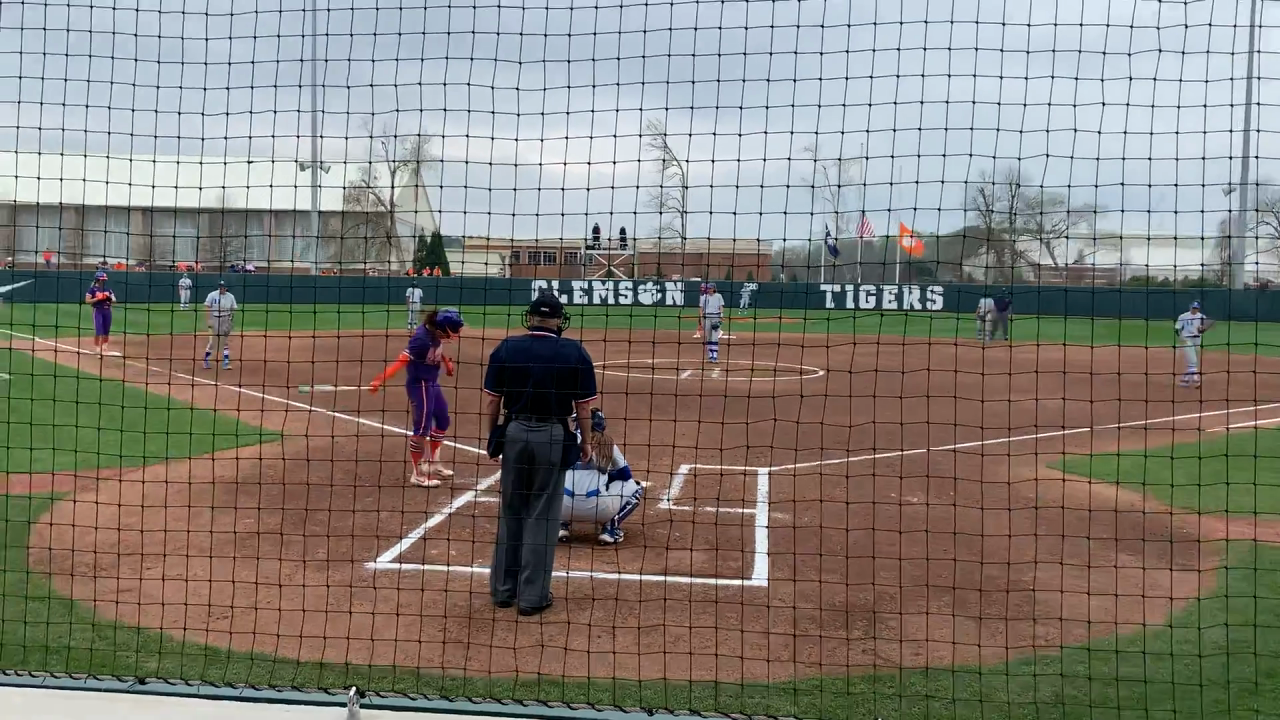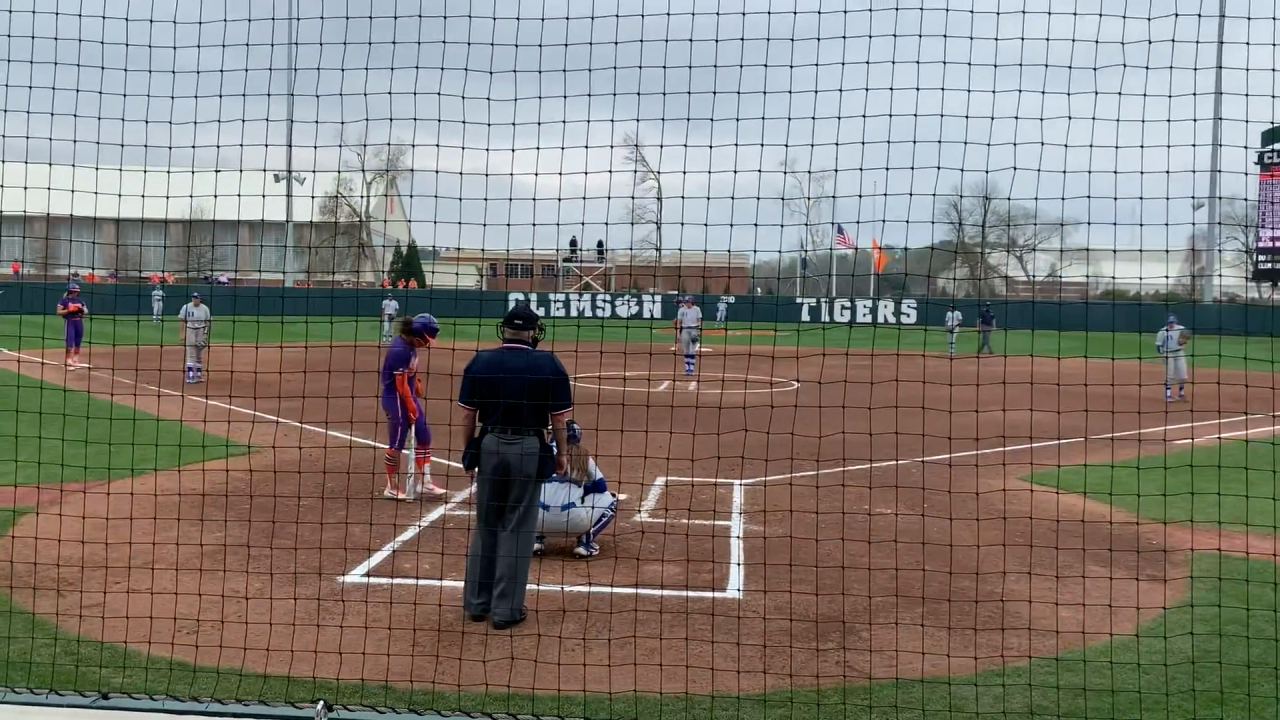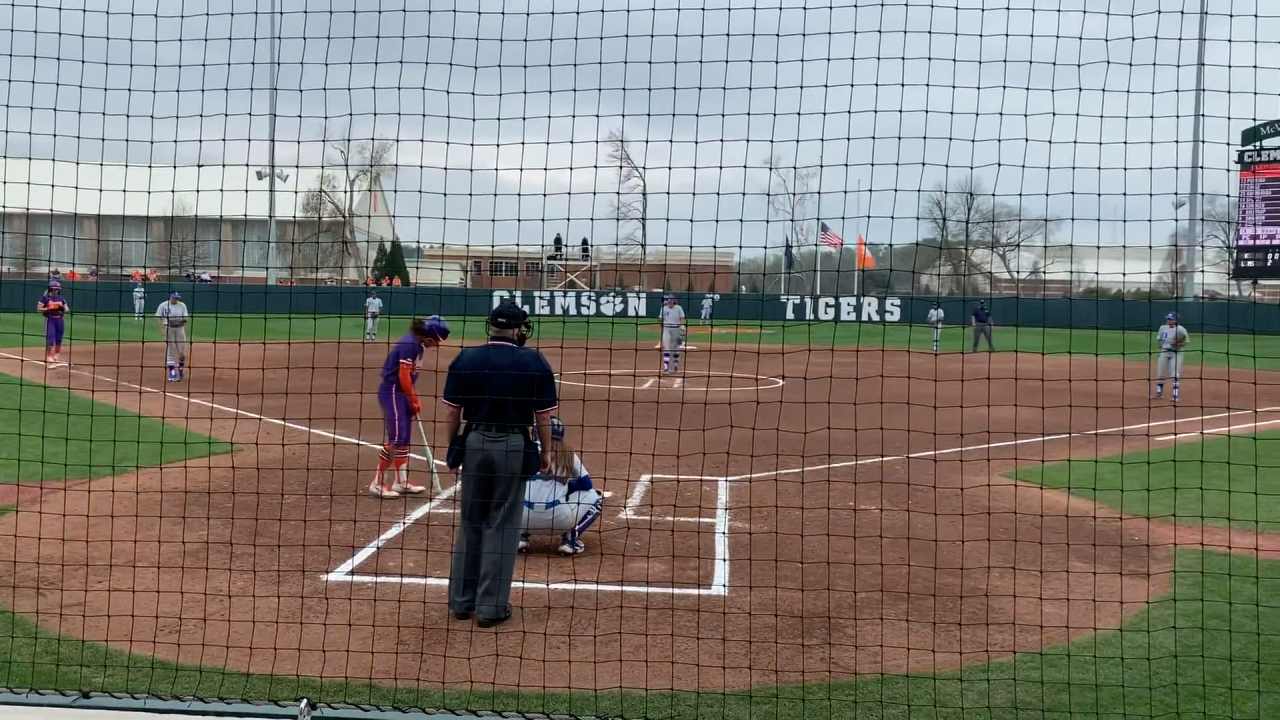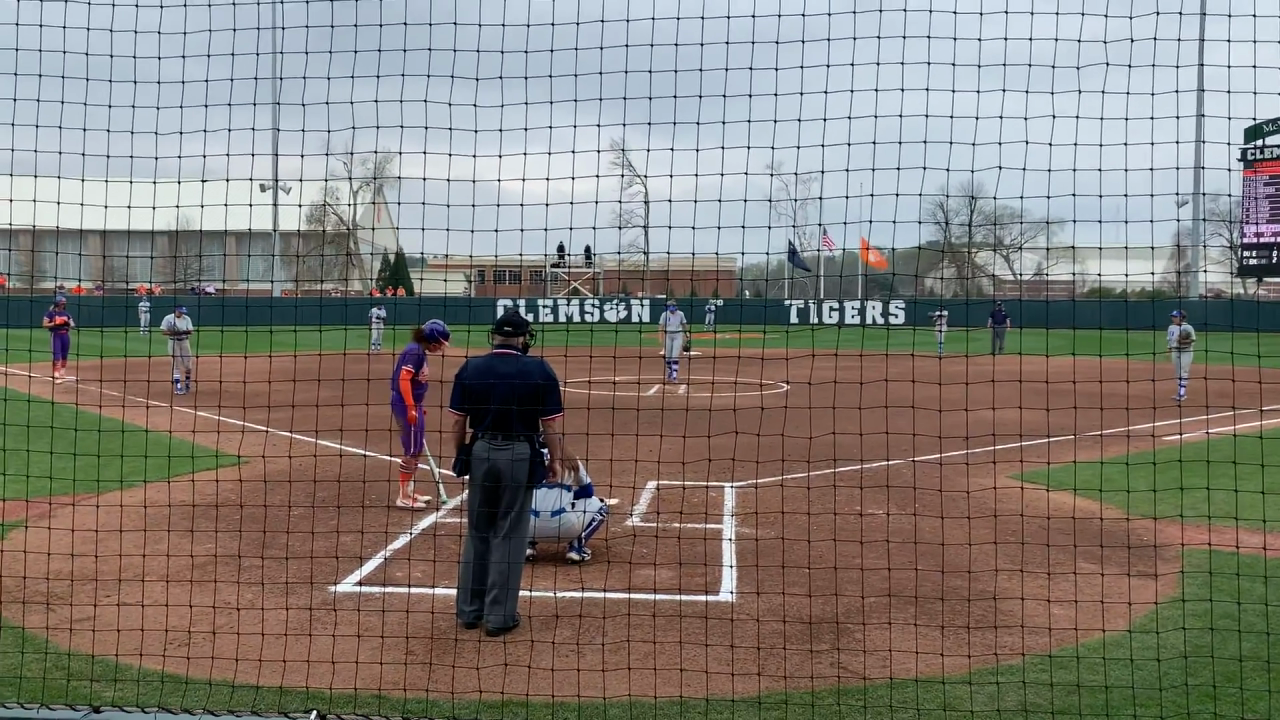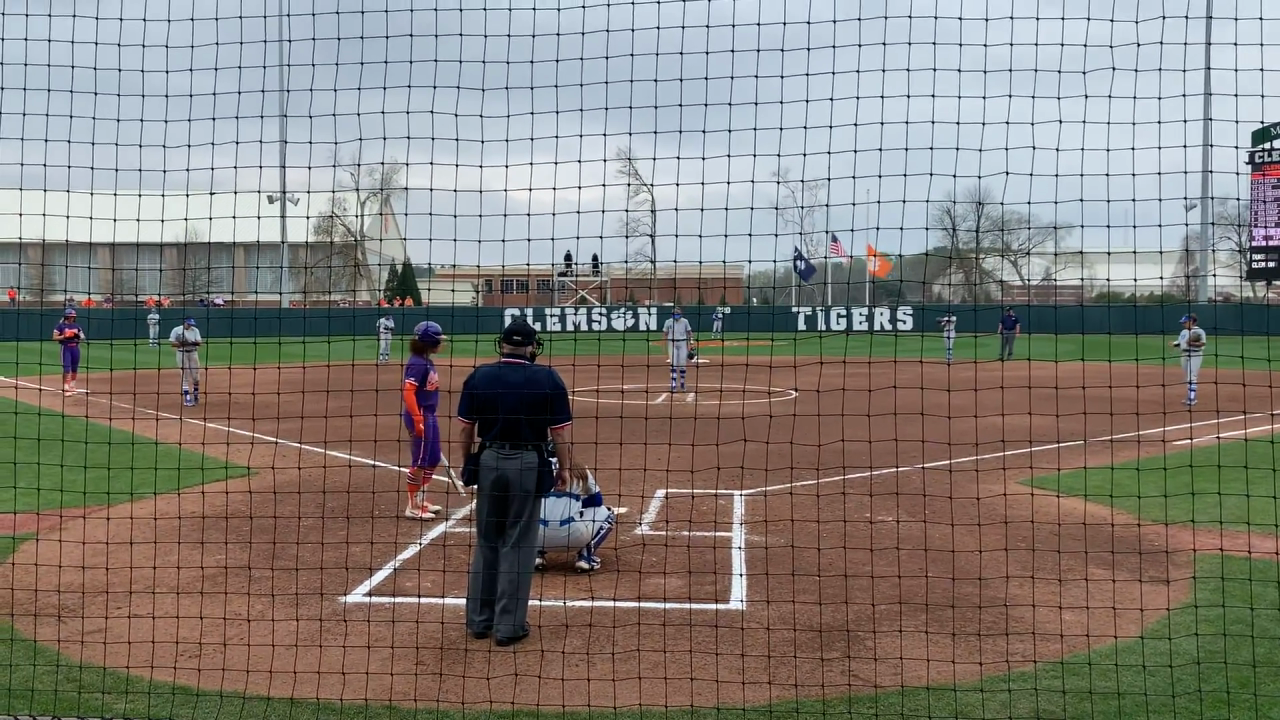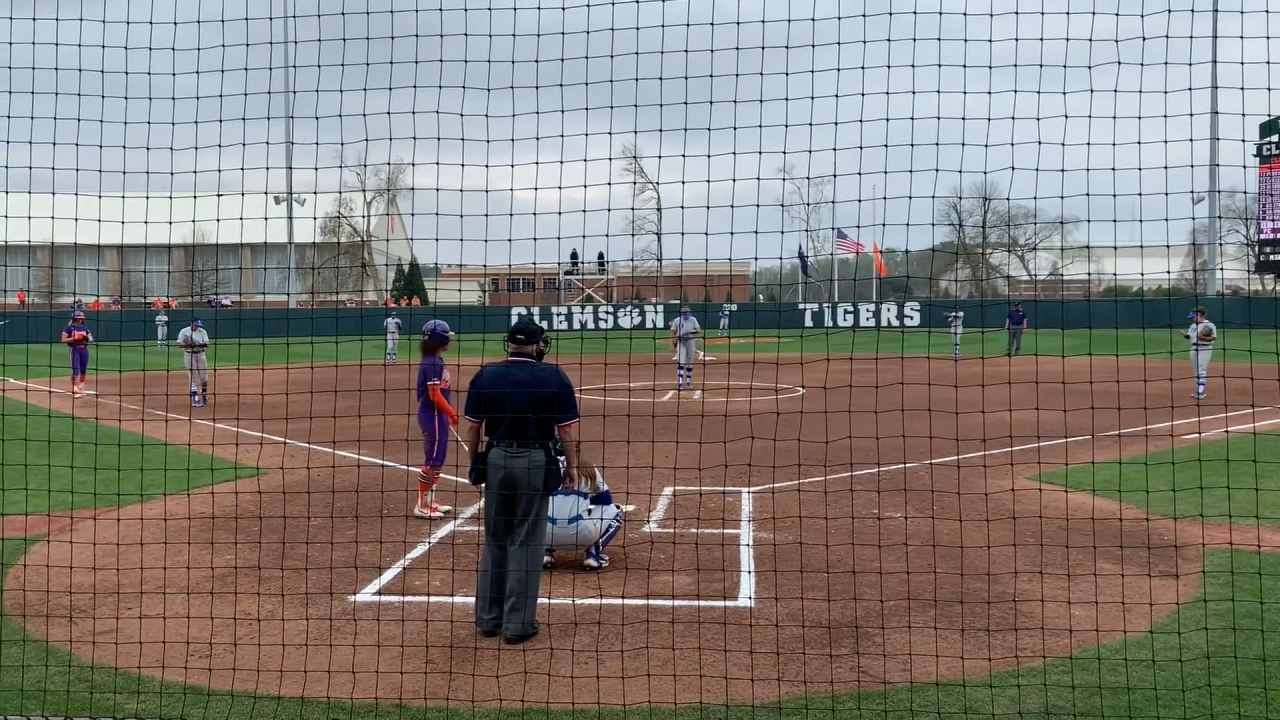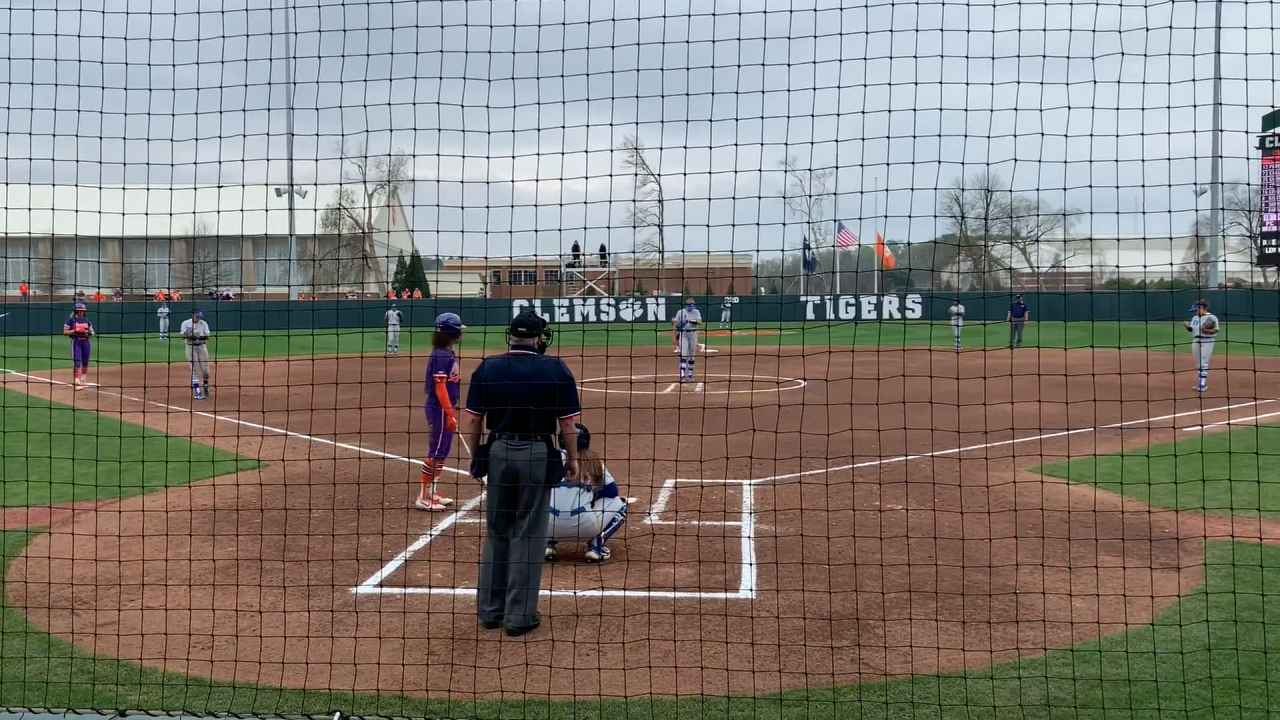
dt=0.7s
person 1, frame 1
left shoulder: (506, 348)
right shoulder: (574, 352)
left elbow: (492, 401)
right elbow: (583, 406)
left wrist: (492, 438)
right wrist: (586, 442)
left hip: (514, 433)
right hip: (554, 436)
left knee: (510, 511)
right knee: (543, 514)
left ankle: (503, 588)
right ankle: (533, 595)
person 1, frame 2
left shoulder: (480, 361)
right shoulder: (549, 364)
left elbow: (467, 415)
right elbow: (558, 418)
left wrist: (468, 452)
right wrist: (561, 453)
left hip: (489, 446)
right hip: (529, 449)
left knee: (485, 524)
right knee: (517, 528)
left ankle: (477, 602)
right ankle: (506, 609)
person 1, frame 3
left shoulder: (465, 358)
right shoulder: (533, 361)
left elbow: (452, 412)
right elbow: (543, 415)
left wrist: (453, 449)
right wrist: (545, 451)
left hip: (474, 444)
right hip: (514, 447)
left knee: (470, 522)
right knee: (502, 526)
left ankle: (461, 600)
right ankle: (491, 606)
person 1, frame 4
left shoulder: (470, 368)
right shoulder: (539, 370)
left elbow: (458, 421)
right elbow: (550, 423)
left wrist: (459, 456)
right wrist: (555, 460)
left hip: (481, 453)
right hip: (520, 456)
left knee: (477, 532)
right knee: (509, 535)
left ankle: (469, 610)
right ankle: (499, 615)
person 1, frame 5
left shoulder: (479, 376)
right shoulder: (547, 378)
left elbow: (466, 428)
right elbow: (560, 431)
left wrist: (467, 465)
right wrist: (564, 467)
left hip: (488, 461)
right hip: (528, 464)
left knee: (486, 542)
right knee: (518, 544)
left ankle: (479, 619)
right ankle: (508, 625)
person 1, frame 6
left shoulder: (485, 375)
right shoulder: (554, 376)
left elbow: (472, 427)
right elbow: (566, 430)
left wrist: (474, 464)
right wrist: (571, 465)
left hip: (496, 460)
right hip: (535, 462)
left knee: (494, 540)
right knee: (527, 542)
left ankle: (488, 618)
right ankle: (518, 623)
person 1, frame 7
left shoulder: (487, 368)
right shoulder: (555, 369)
left elbow: (474, 420)
right elbow: (567, 422)
left wrist: (476, 457)
right wrist: (572, 458)
left hip: (498, 453)
right hip: (537, 454)
left knee: (497, 532)
right knee: (529, 535)
left ankle: (490, 610)
right ankle: (520, 615)
person 2, frame 1
left shoulder: (434, 332)
right shoulder: (421, 339)
right elbow: (401, 361)
left wrist: (446, 360)
right wrist: (380, 380)
left hip: (432, 382)
right hip: (419, 385)
left knee: (443, 421)
right knee: (421, 429)
left ankle: (433, 464)
right ankle: (418, 474)
person 2, frame 2
left shoulder: (410, 344)
right shoulder: (400, 349)
right elbow: (400, 384)
left wrist: (417, 381)
right wrist: (411, 408)
left hip: (408, 396)
right hip: (396, 399)
left knee: (424, 437)
right knee: (397, 443)
left ankle: (425, 483)
right ankle: (392, 487)
person 2, frame 3
left shoulder: (418, 345)
right shoulder: (410, 344)
right elbow: (403, 374)
left wrist: (415, 398)
right wrist: (413, 399)
left hip: (401, 393)
right hip: (392, 391)
left knee: (404, 439)
right knee: (395, 439)
left ankle: (400, 482)
right ankle: (378, 483)
person 2, frame 4
left shoulder: (420, 352)
right shoulder: (414, 351)
right elbow: (403, 379)
right wrist: (410, 408)
left hip: (413, 404)
right hip: (406, 404)
left knee: (415, 450)
right knee: (411, 450)
left ankle: (409, 492)
right ankle: (403, 497)
person 2, frame 5
left shoulder: (426, 361)
right shoulder: (418, 363)
right elbow: (408, 392)
right wrist: (417, 419)
left hip: (429, 415)
right hip: (419, 417)
left knee: (433, 459)
right knee: (419, 461)
left ankle: (421, 501)
right ankle: (413, 507)
person 2, frame 6
left shoulder: (435, 360)
right shoulder: (432, 363)
right elbow: (435, 395)
left wrist: (448, 414)
right wrist: (452, 414)
left hip: (437, 415)
right hip: (432, 415)
left knee: (438, 459)
right knee: (432, 460)
left ankle: (430, 501)
right ankle: (421, 505)
person 2, frame 7
left shoulder: (448, 353)
right shoulder: (441, 355)
right elbow: (440, 388)
left wrist: (451, 412)
right wrist: (450, 415)
left hip: (444, 408)
right hip: (439, 409)
left knee: (442, 452)
right knee: (436, 453)
left ankle: (431, 493)
right ankle: (423, 497)
